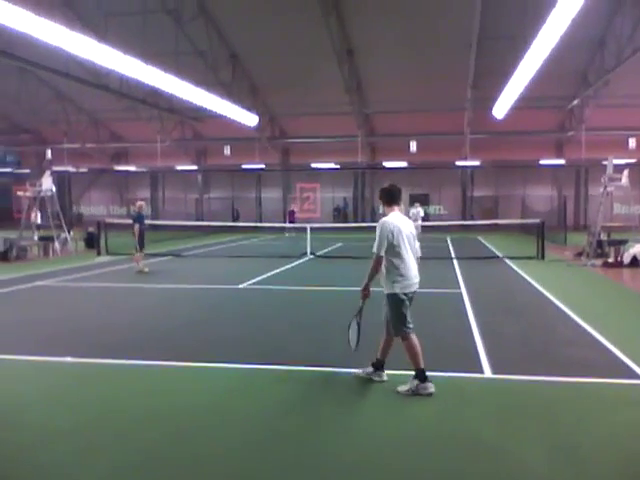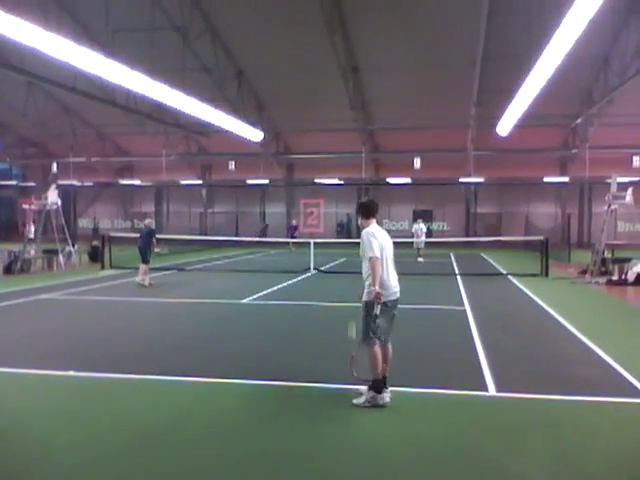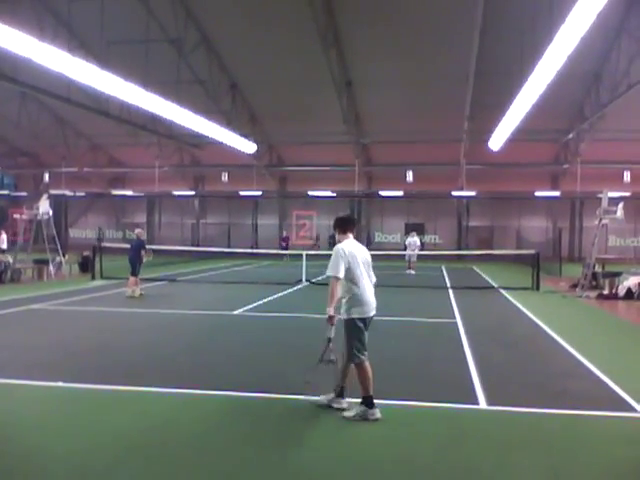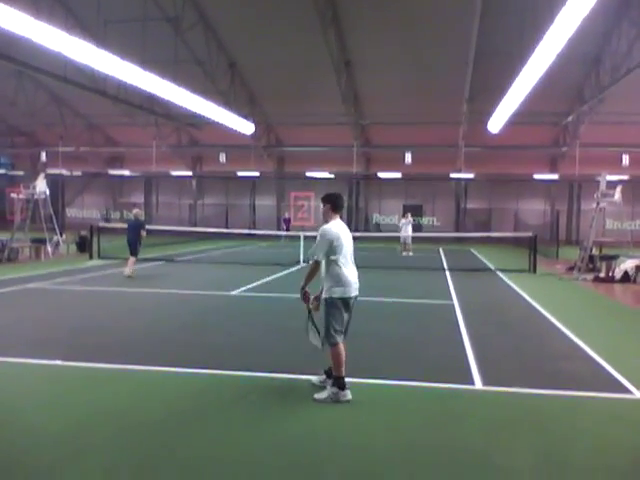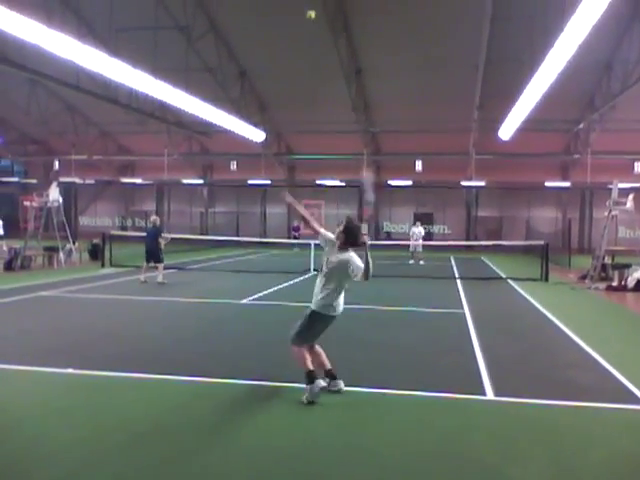
dt=1s
person 1, frame 1
left shoulder: (385, 223)
right shoulder: (408, 222)
left elbow: (378, 258)
right elbow: (417, 257)
left wrist: (367, 284)
left hip: (397, 284)
right hip: (411, 281)
left knee: (404, 331)
right knee: (390, 326)
left ankle: (422, 380)
right ankle: (378, 368)
person 1, frame 2
left shoulder: (368, 232)
right shoulder: (382, 232)
left elbow: (375, 260)
left wrist: (375, 286)
left hip: (379, 293)
right hip: (392, 292)
left knee: (371, 340)
right knee: (384, 339)
left ankle: (377, 391)
right ankle: (382, 385)
person 1, frame 3
left shoulder: (341, 249)
right shoulder: (363, 249)
left elbow: (336, 280)
left wrist: (330, 307)
left hip: (356, 309)
right hip: (367, 306)
left knee: (358, 357)
right knee: (350, 352)
left ankle: (369, 406)
right ankle: (339, 395)
person 1, frame 4
left shoulder: (326, 230)
right shoulder: (343, 229)
left elbow: (316, 263)
left wrist: (304, 287)
right wrist: (321, 293)
left hip: (338, 290)
right hip: (350, 287)
left knee: (334, 338)
right knee: (337, 336)
left ankle: (340, 388)
right ankle: (331, 375)
person 1, frame 5
left shoulder: (351, 261)
right shoulder: (332, 242)
left elbow: (365, 276)
right elbow: (313, 224)
left wrist: (366, 251)
right wrist: (294, 205)
left hip: (326, 308)
right hip: (320, 305)
left knee: (299, 343)
right knee: (310, 343)
left ankle: (313, 381)
right ankle: (332, 380)
